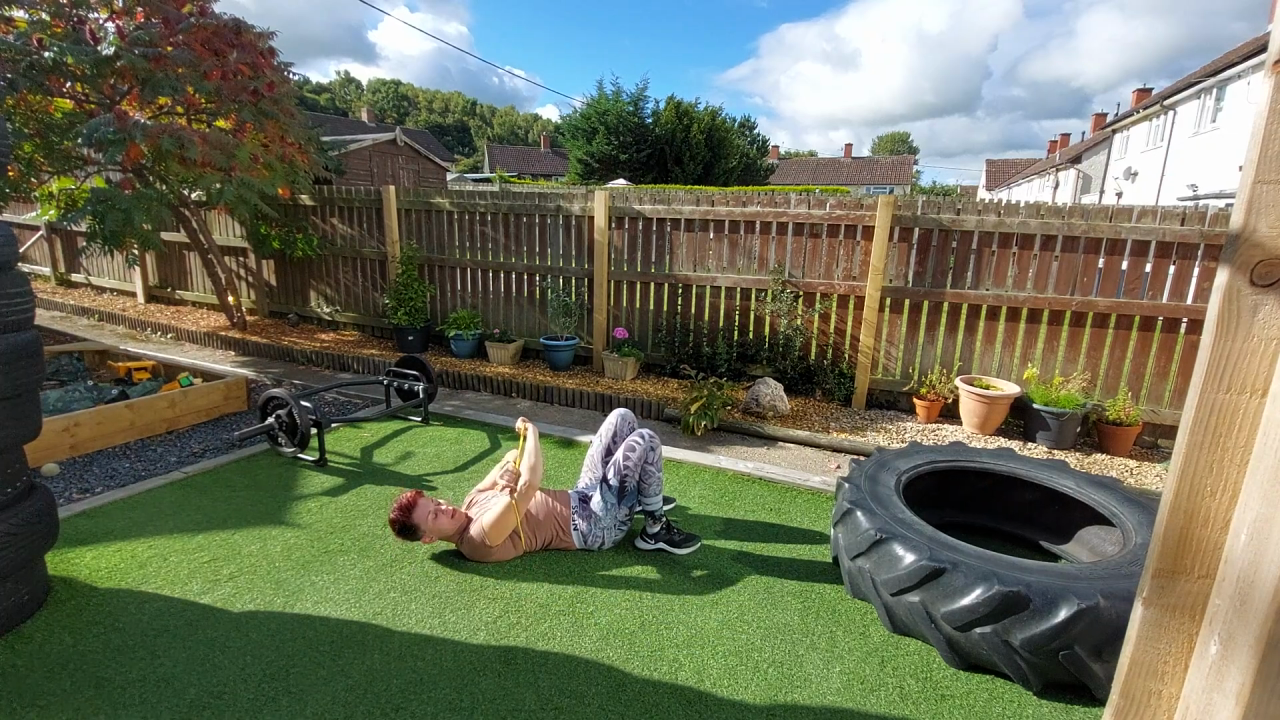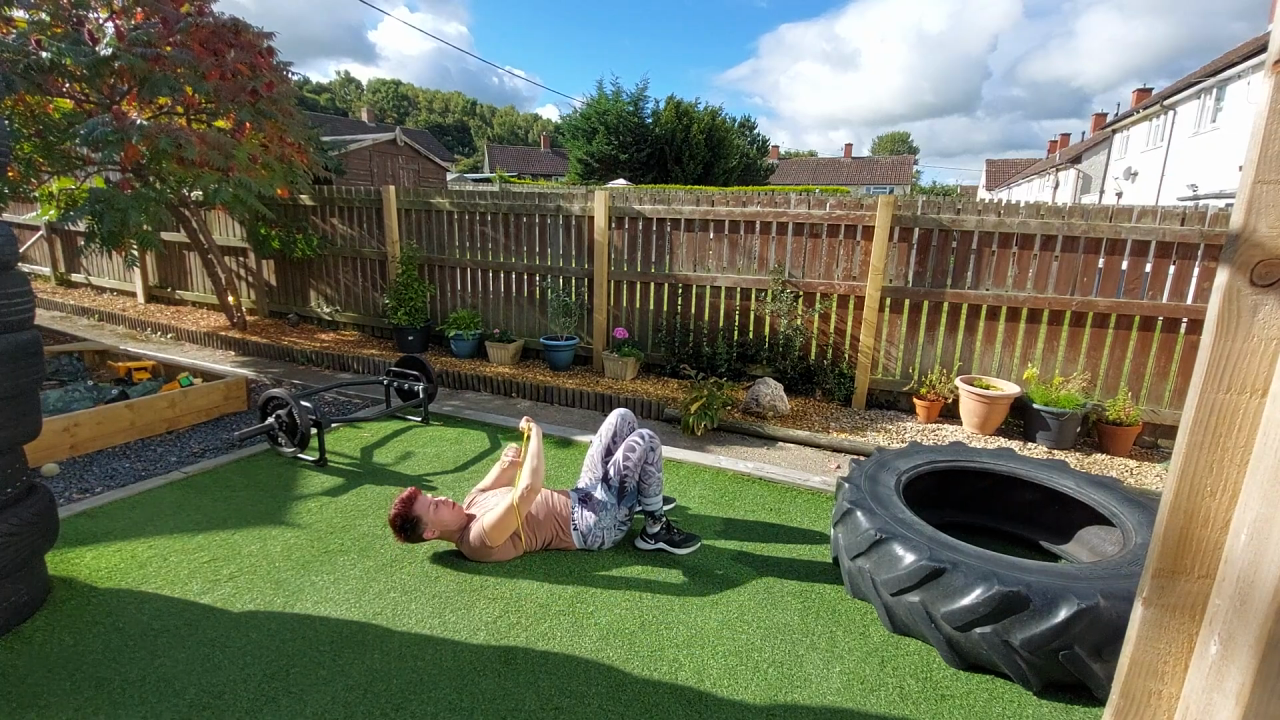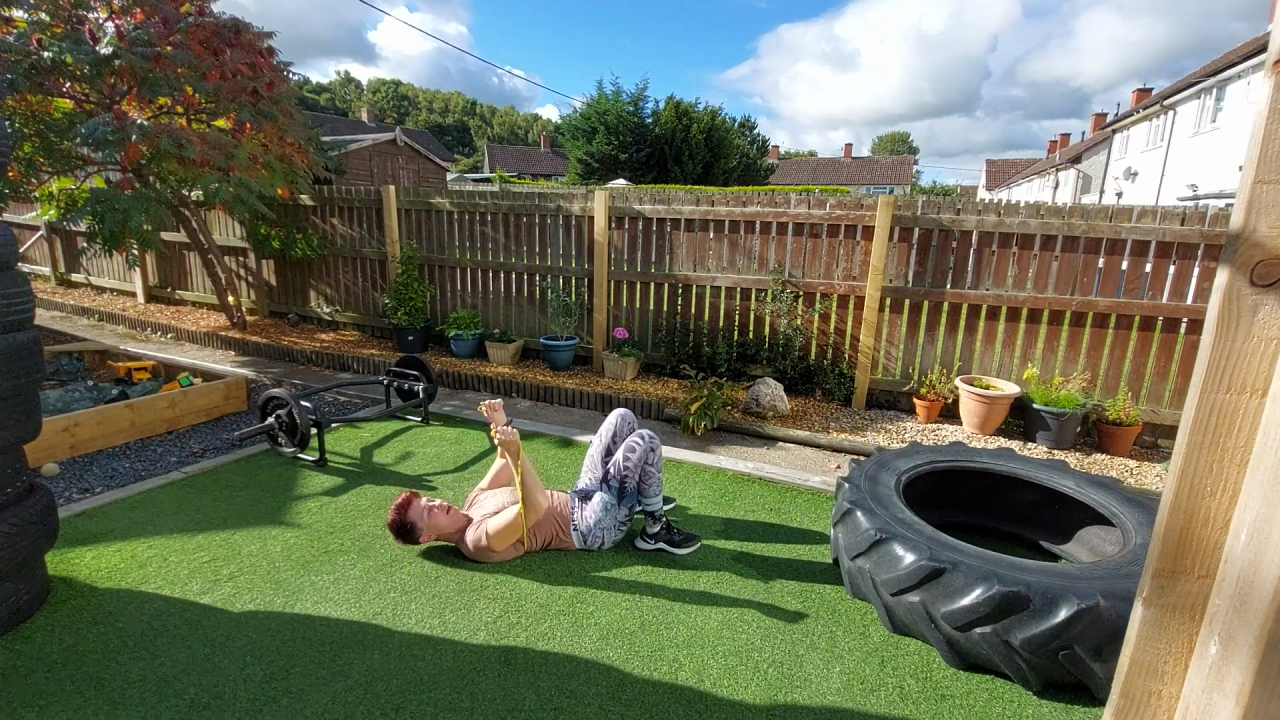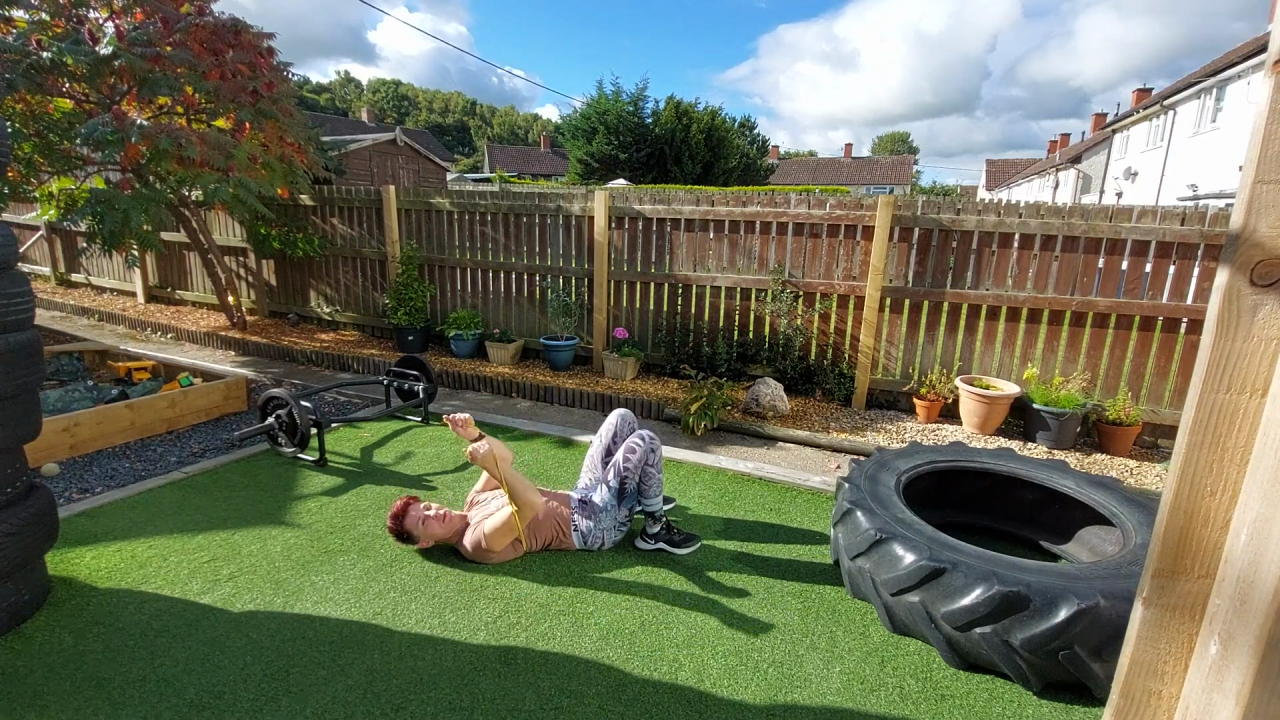
dt=0.5s
person 1, frame 1
left shoulder: (472, 503)
right shoulder: (480, 540)
left elbow: (513, 463)
right elbow: (528, 486)
left wrist: (506, 472)
right wrist: (531, 433)
left hip: (580, 499)
right hip: (595, 525)
left knee: (622, 416)
right knee: (644, 440)
left ankle: (644, 496)
right ankle: (656, 530)
person 1, frame 2
left shoulder: (473, 503)
right shoulder: (479, 540)
left elbow: (510, 465)
right elbow: (530, 489)
left wrist: (509, 457)
right wrist: (535, 433)
left hip: (580, 500)
right hip: (593, 526)
left knee: (622, 417)
right knee: (645, 440)
left ankle: (644, 496)
right ankle: (656, 530)
person 1, frame 3
left shoulder: (473, 503)
right shoulder: (478, 541)
left elbow: (508, 463)
right elbow: (535, 508)
left wrist: (500, 424)
right wrist: (516, 450)
left hip: (581, 500)
right hip: (593, 525)
left knee: (622, 418)
right knee: (644, 442)
left ankle: (645, 496)
right ankle: (656, 530)
person 1, frame 4
left shoulder: (473, 503)
right shoulder: (477, 543)
left elbow: (506, 458)
right elbow: (530, 505)
left wrist: (473, 435)
right wrist: (489, 464)
left hip: (580, 500)
right hip: (595, 526)
left knee: (622, 417)
right knee: (645, 441)
left ankle: (644, 497)
right ankle: (656, 530)
